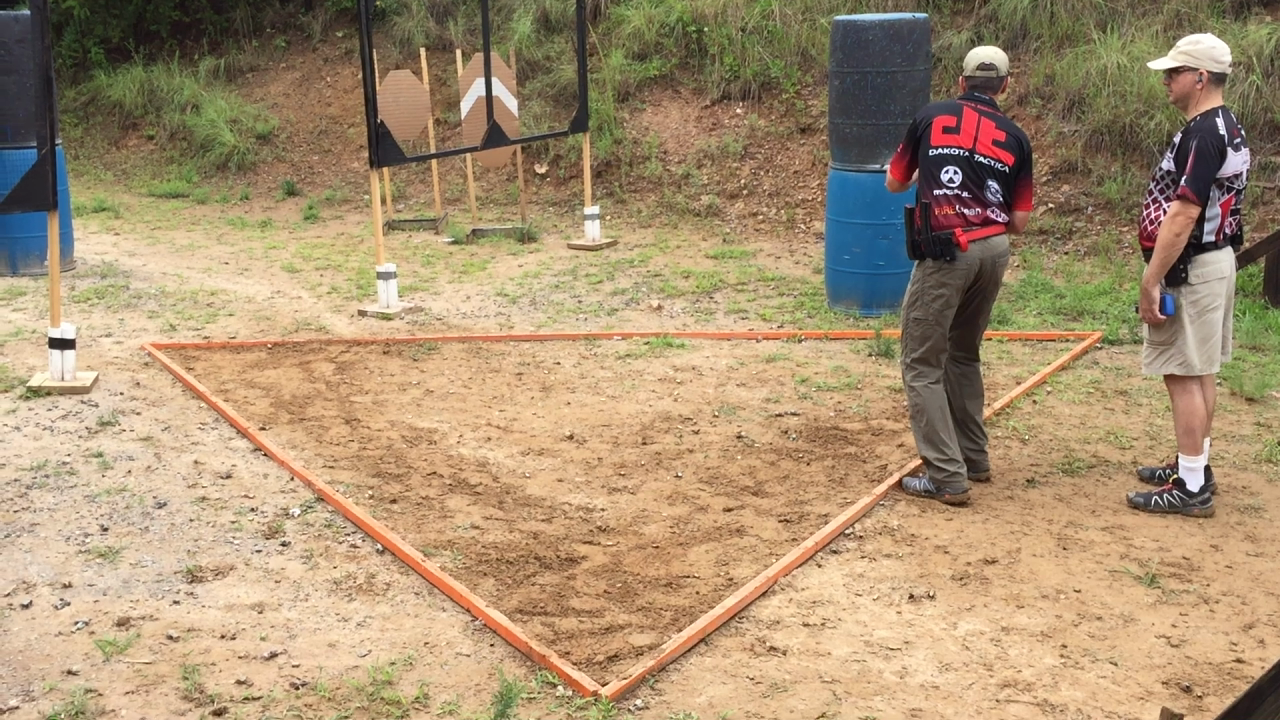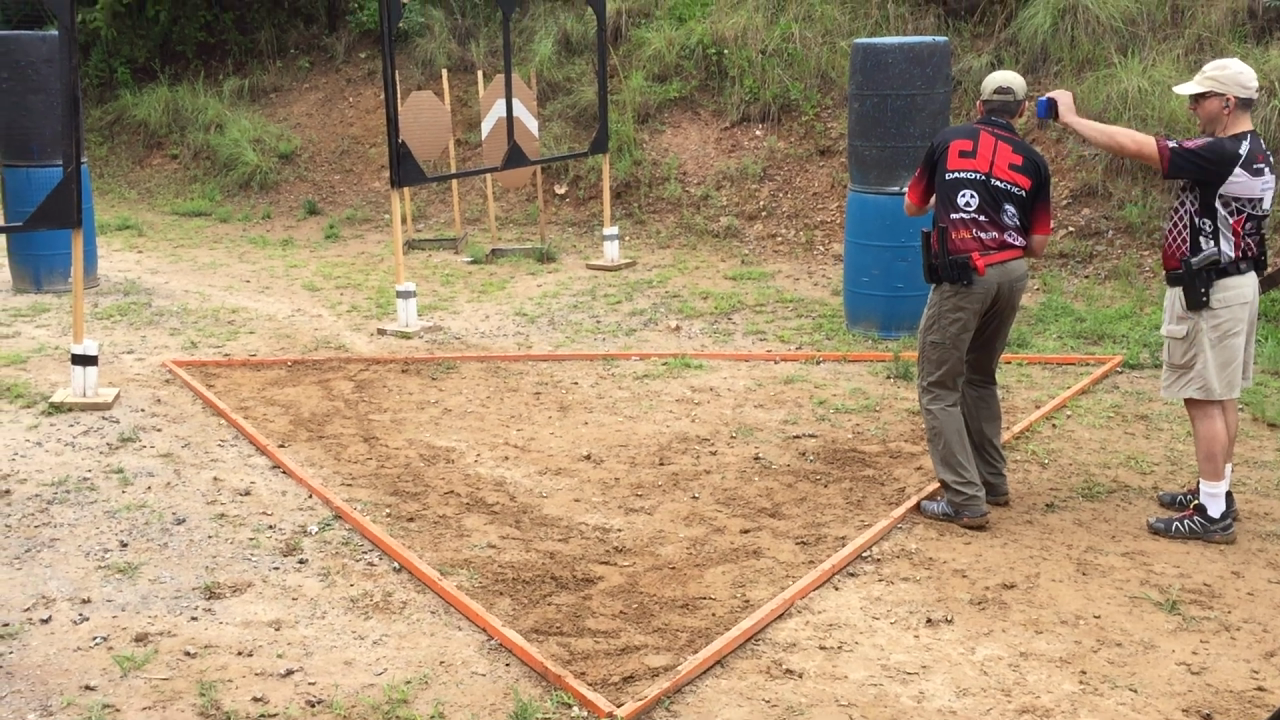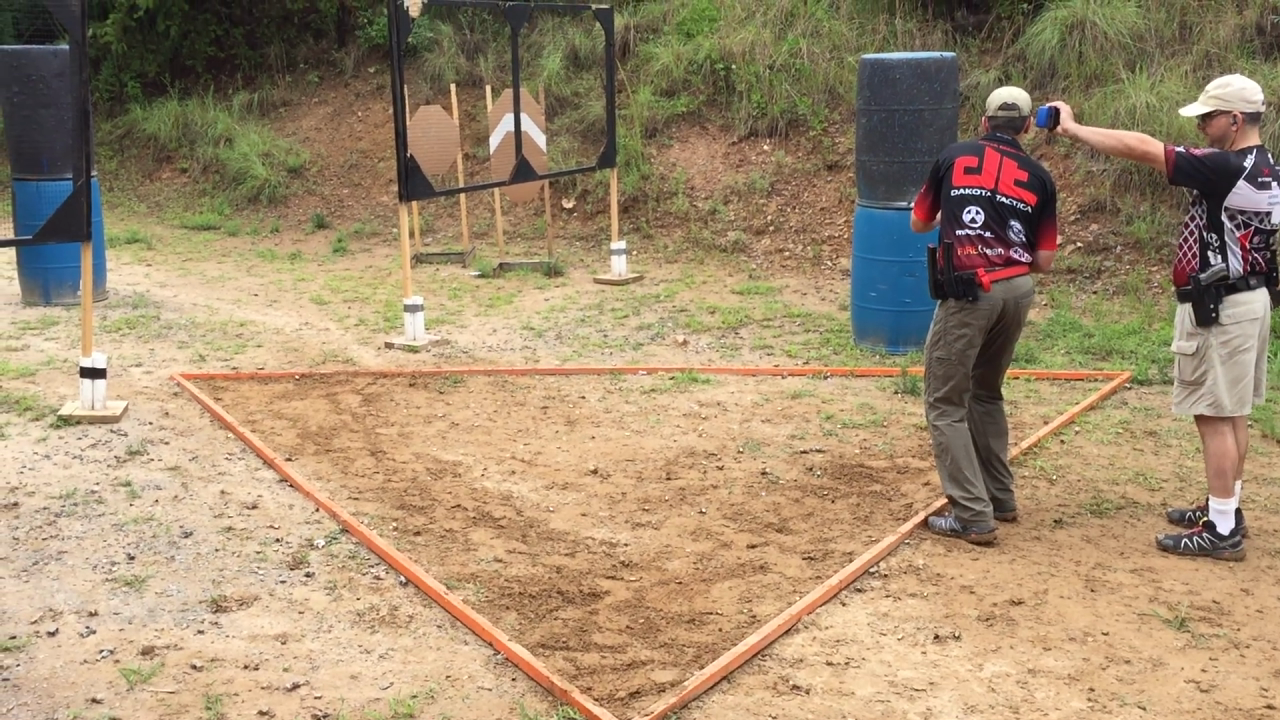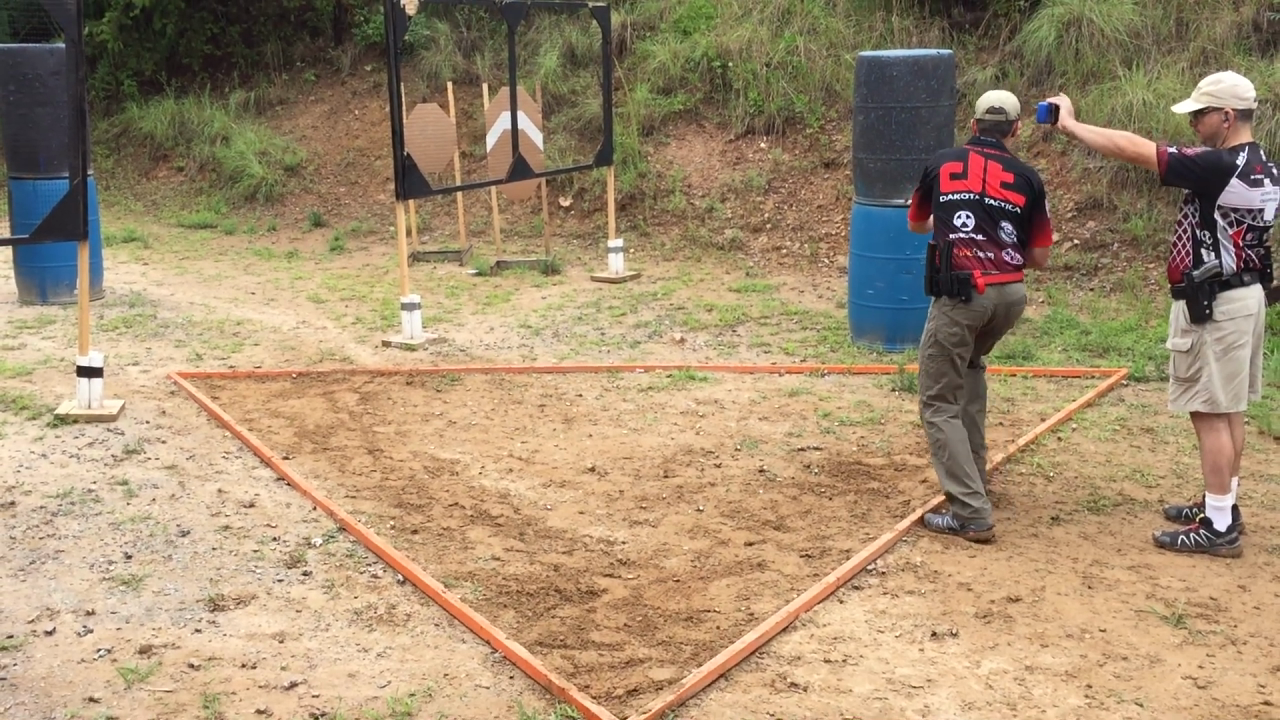
dt=0.7s
person 1, frame 1
left shoulder: (1203, 134)
right shoulder: (1225, 127)
left elbow: (1183, 215)
left wrist: (1151, 281)
left hip: (1189, 268)
right hip: (1212, 260)
left knee: (1185, 374)
right knee: (1200, 372)
left ankle: (1190, 487)
right ankle: (1193, 467)
person 1, frame 2
left shoulder: (1224, 155)
right shoulder: (1254, 153)
left elbow: (1138, 146)
left wrist: (1072, 120)
left hip: (1209, 292)
right hip: (1234, 283)
left knee: (1205, 399)
right knee: (1221, 396)
left ankle: (1212, 513)
right ankle: (1215, 492)
person 1, frame 3
left shoulder: (1229, 169)
left elbow: (1142, 148)
left wrist: (1074, 129)
left hip: (1219, 308)
left knee: (1215, 415)
right knee: (1233, 412)
left ankle: (1221, 530)
right ankle: (1225, 509)
person 1, frame 4
left shoulder: (1219, 167)
left elbow: (1133, 148)
left wrist: (1072, 123)
left hip: (1213, 305)
left knee: (1210, 413)
right knee: (1229, 409)
left ankle: (1217, 527)
right ankle: (1222, 505)
person 2, frame 1
left shoulder: (931, 117)
right shoulder: (1016, 138)
left elbow: (895, 183)
right elbow: (1019, 221)
left hip: (947, 253)
right hip: (994, 251)
left knee: (923, 363)
right knee: (963, 354)
left ankle: (947, 477)
right ankle: (974, 458)
person 2, frame 2
left shoulder: (948, 141)
right shoulder: (1033, 162)
left elbow: (912, 207)
right elbow: (1037, 245)
left hip: (964, 276)
right hip: (1011, 275)
left knee: (939, 386)
right knee: (979, 377)
left ankle: (964, 500)
right ankle: (992, 481)
person 2, frame 3
left shoulder: (953, 157)
right shoulder: (1039, 177)
left elbow: (919, 223)
right elbow: (1043, 261)
left hip: (969, 293)
right hip: (1017, 291)
left knee: (946, 402)
right knee: (985, 392)
left ankle: (973, 516)
right ankle: (1000, 497)
person 2, frame 4
left shoulder: (942, 163)
right shoulder: (1027, 177)
left elbow: (915, 224)
right elbow: (1040, 257)
left hip: (958, 295)
right hip: (1009, 296)
left knee: (938, 404)
right knee: (970, 369)
left ankle: (970, 512)
right ankle: (970, 468)
